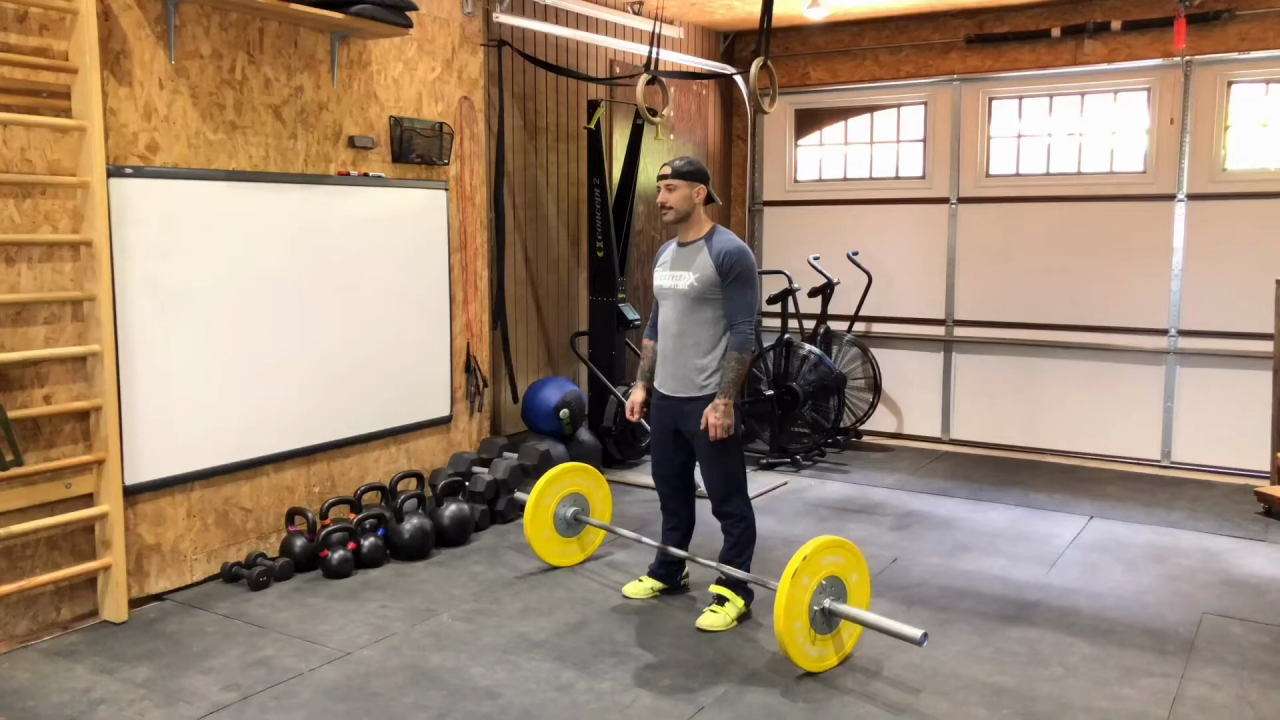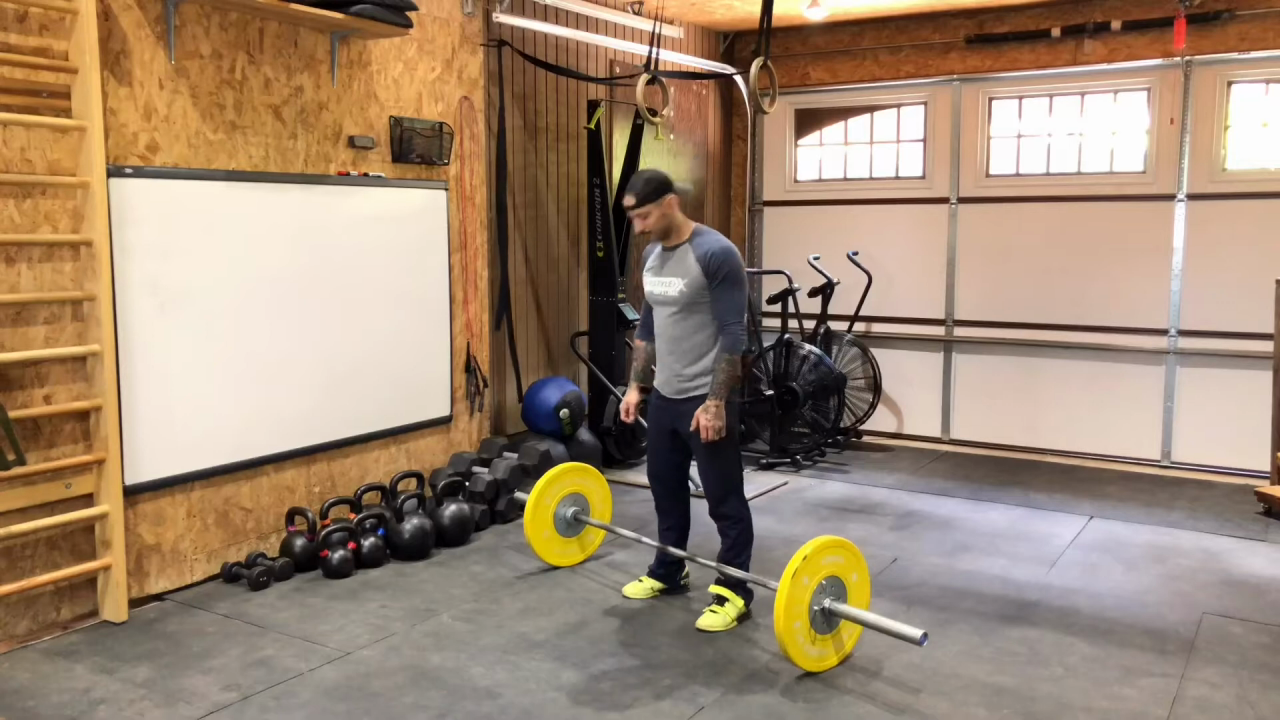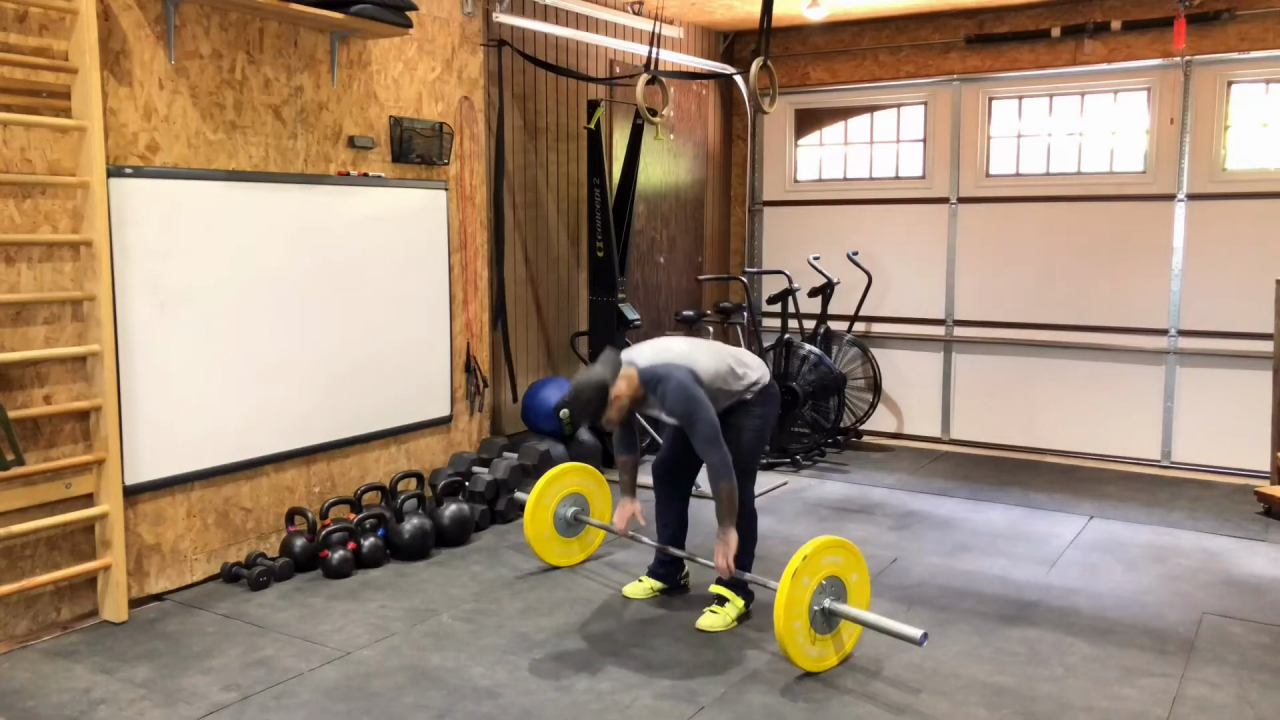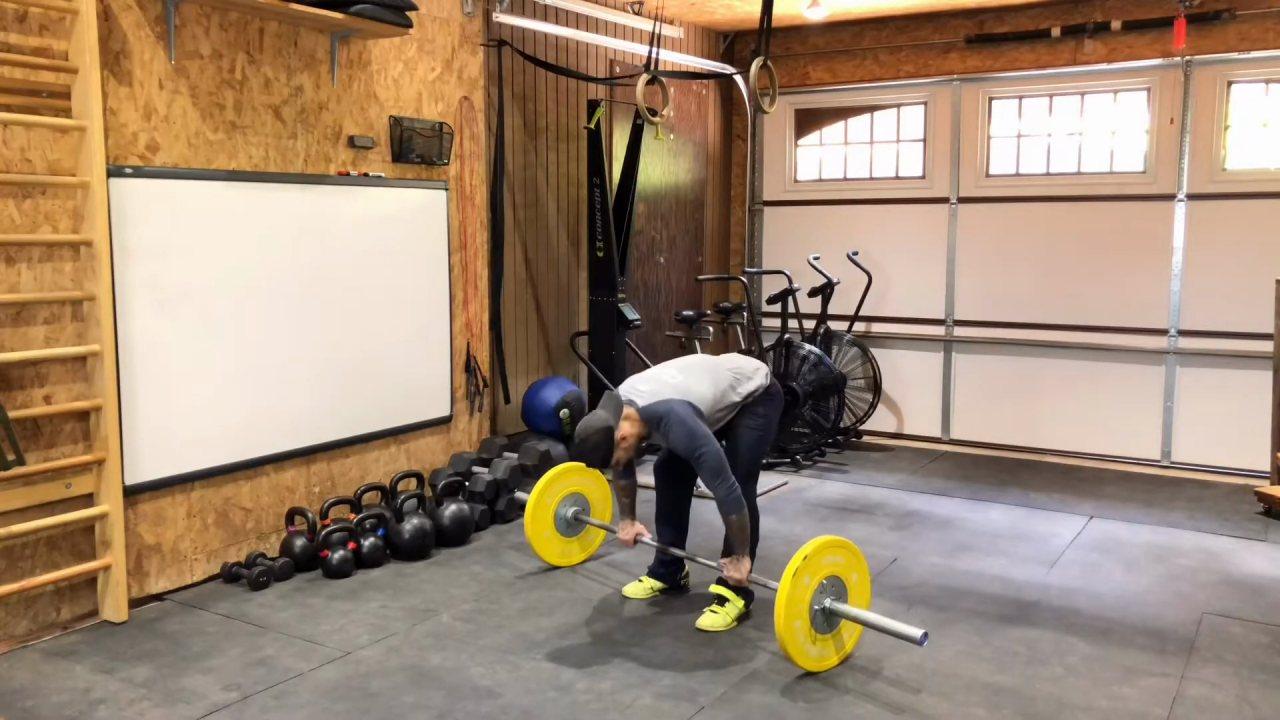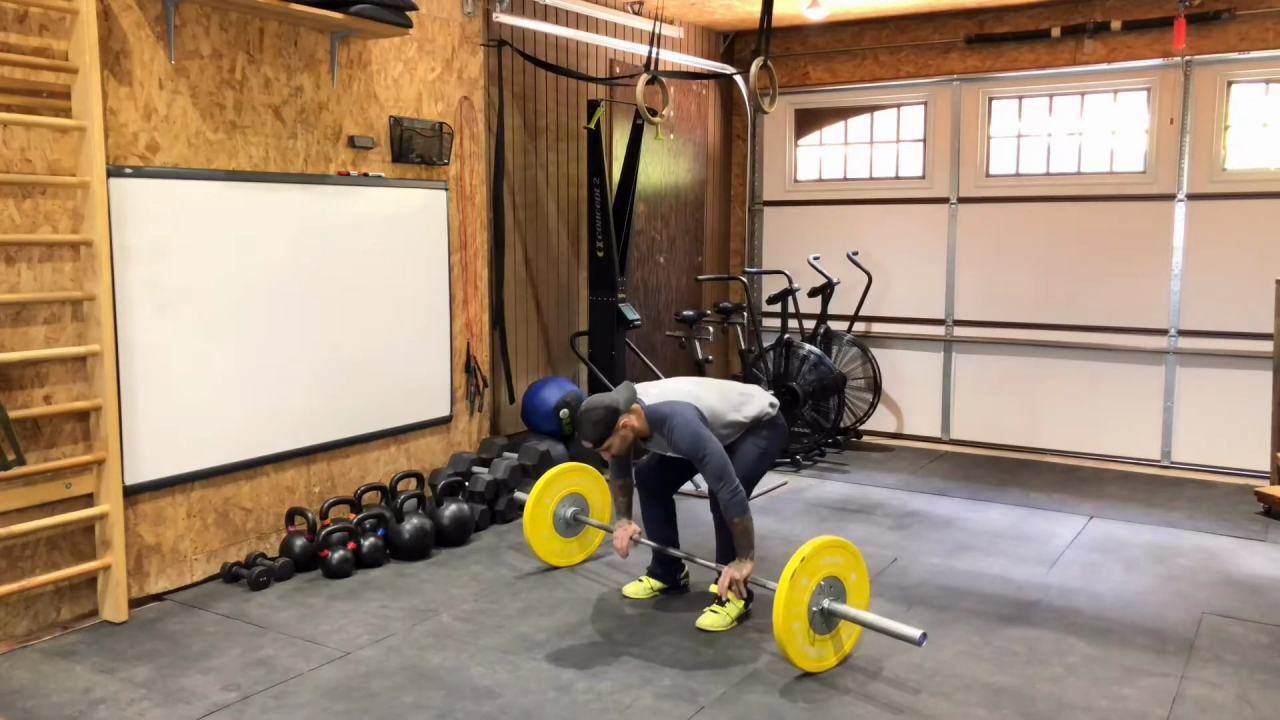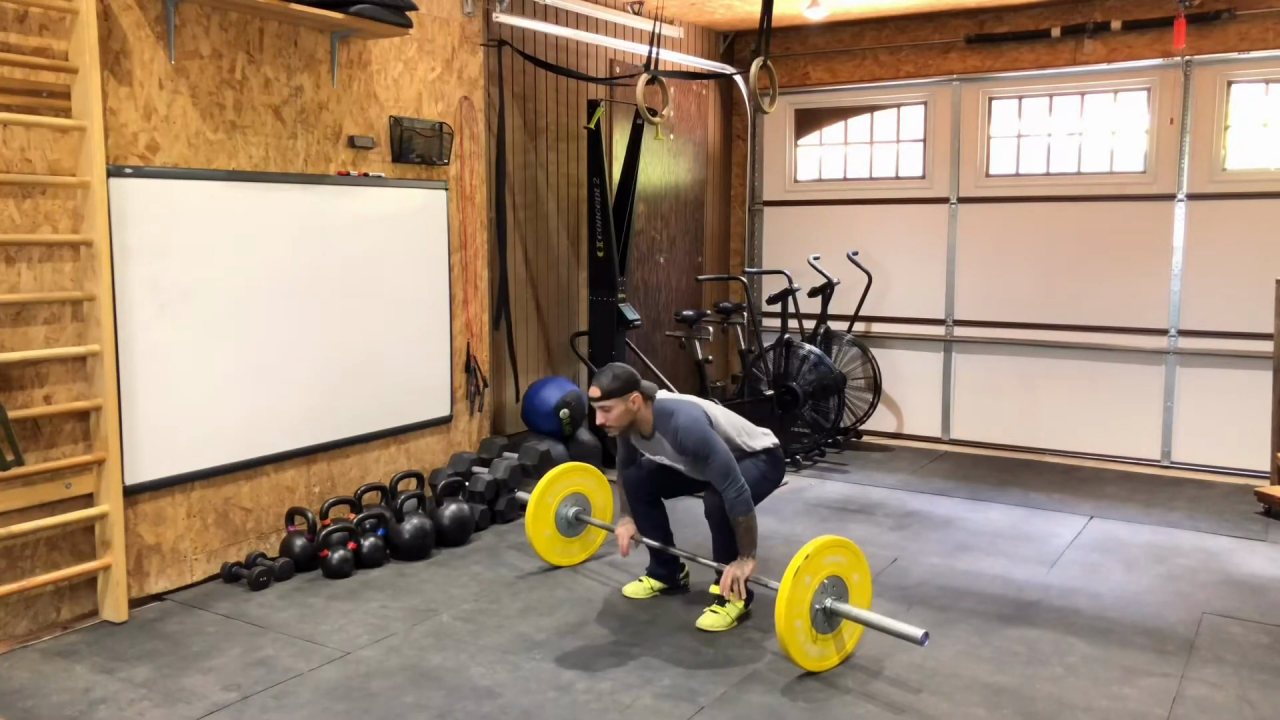
dt=0.5s
person 1, frame 1
left shoulder: (729, 253)
right shoulder: (665, 254)
left elbow: (742, 334)
left wrist: (725, 401)
right wrist: (642, 385)
left hip: (708, 401)
right hip: (667, 397)
left knee: (727, 499)
right knee: (671, 491)
left ankle: (734, 592)
right ankle: (668, 572)
person 1, frame 2
left shoulder: (715, 254)
right shoulder: (653, 257)
left elbow: (732, 335)
left wrist: (716, 403)
right wrist: (635, 385)
left hip: (709, 396)
right hip: (666, 396)
left knee: (723, 497)
right knee: (664, 486)
left ankle: (734, 593)
right ankle: (668, 574)
person 1, frame 3
left shoulder: (674, 388)
right shoulder: (619, 379)
left elbow: (716, 458)
right elbow: (625, 441)
left wrist: (727, 532)
right wrist: (627, 496)
left hip: (750, 395)
right hip: (709, 399)
left knee: (736, 484)
right knee: (666, 471)
left ankle: (734, 592)
right ankle: (668, 572)
person 1, frame 4
left shoulder: (675, 420)
right shoulder: (616, 412)
left elbow: (724, 487)
right elbow: (622, 469)
left wrist: (741, 557)
right wrist: (627, 518)
left hip: (755, 397)
right hip: (717, 390)
left knee: (738, 484)
right knee: (669, 474)
left ankle: (734, 591)
right ankle: (669, 571)
person 1, frame 5
left shoulder: (678, 423)
right shoulder: (622, 413)
left elbow: (729, 489)
right elbow: (619, 469)
left wrist: (744, 559)
right wrist: (623, 519)
left hip: (760, 424)
right hip: (720, 421)
left knee: (721, 494)
right knee: (650, 477)
left ankle: (734, 594)
right ankle: (667, 571)
person 1, frame 6
left shoulder: (684, 424)
right shoulder: (629, 418)
left elbow: (736, 492)
right elbow: (626, 467)
left wrist: (746, 558)
right wrist: (626, 517)
left hip: (760, 458)
left knee: (717, 502)
right knee: (637, 481)
left ankle: (733, 593)
right ankle: (668, 573)
